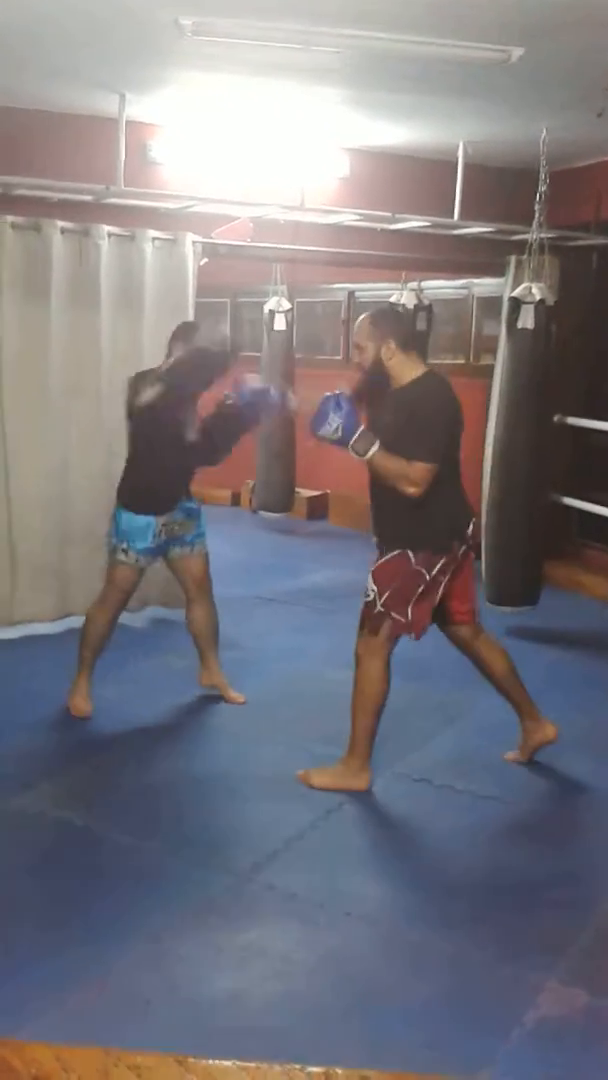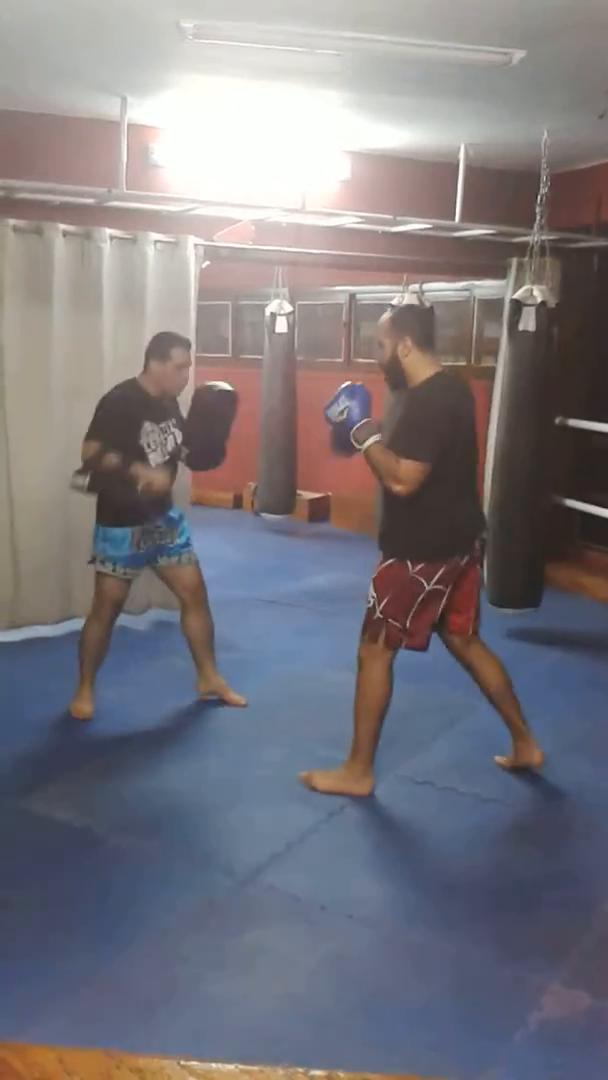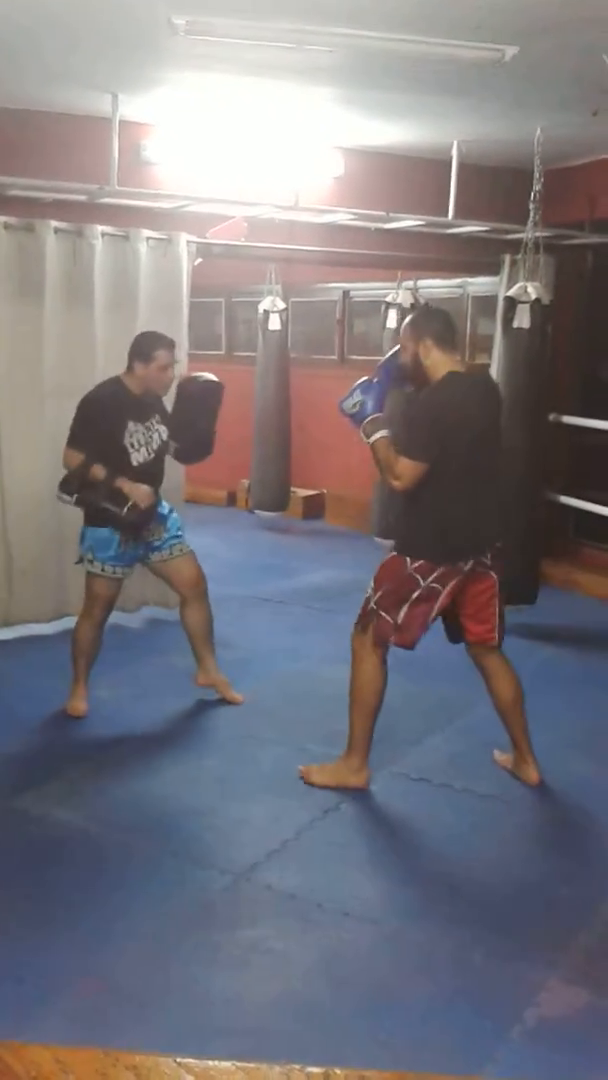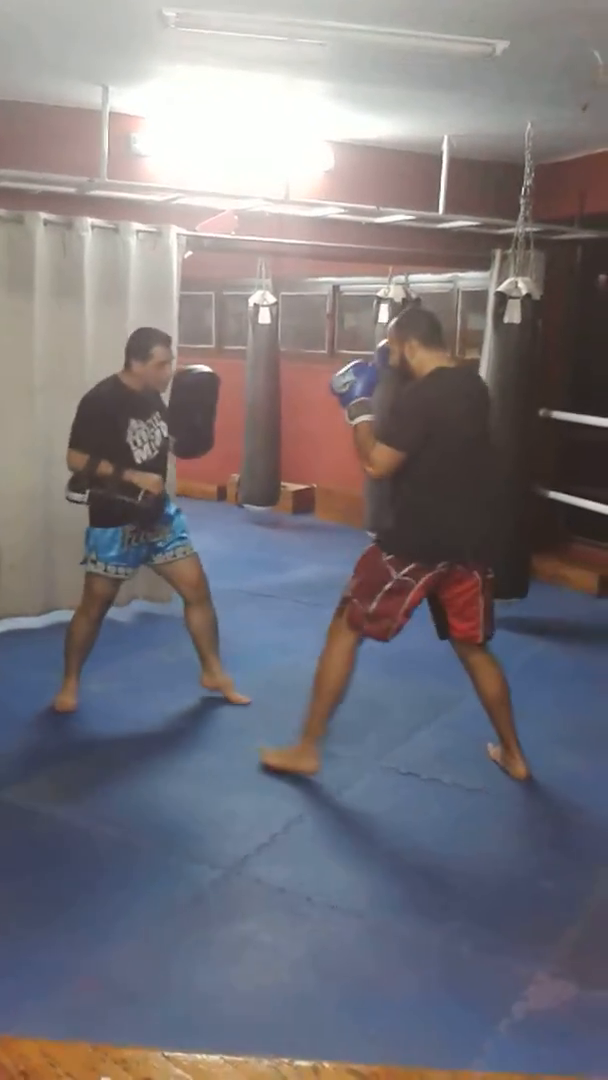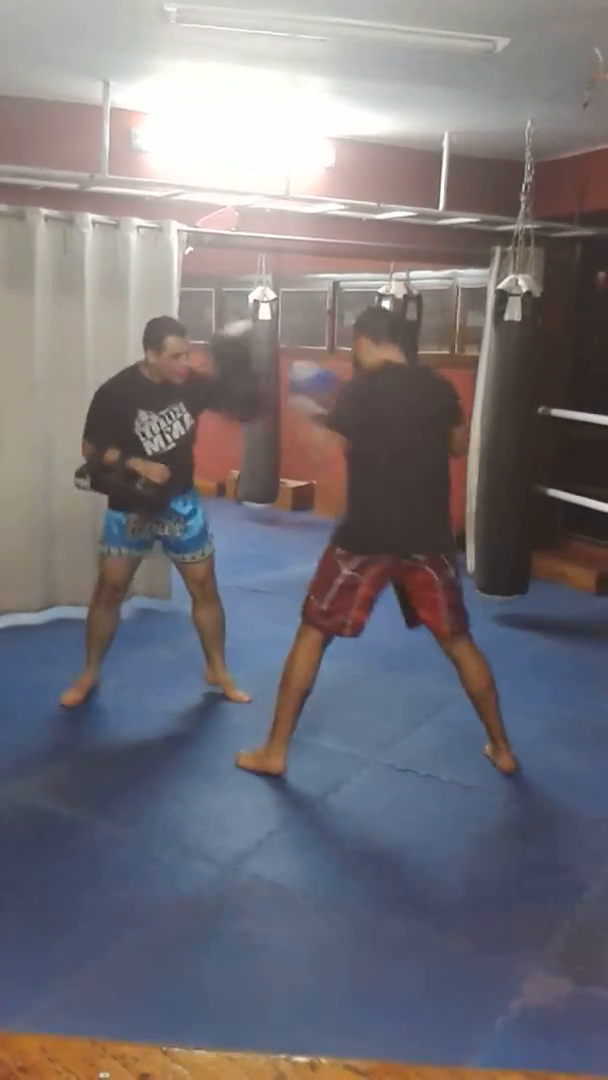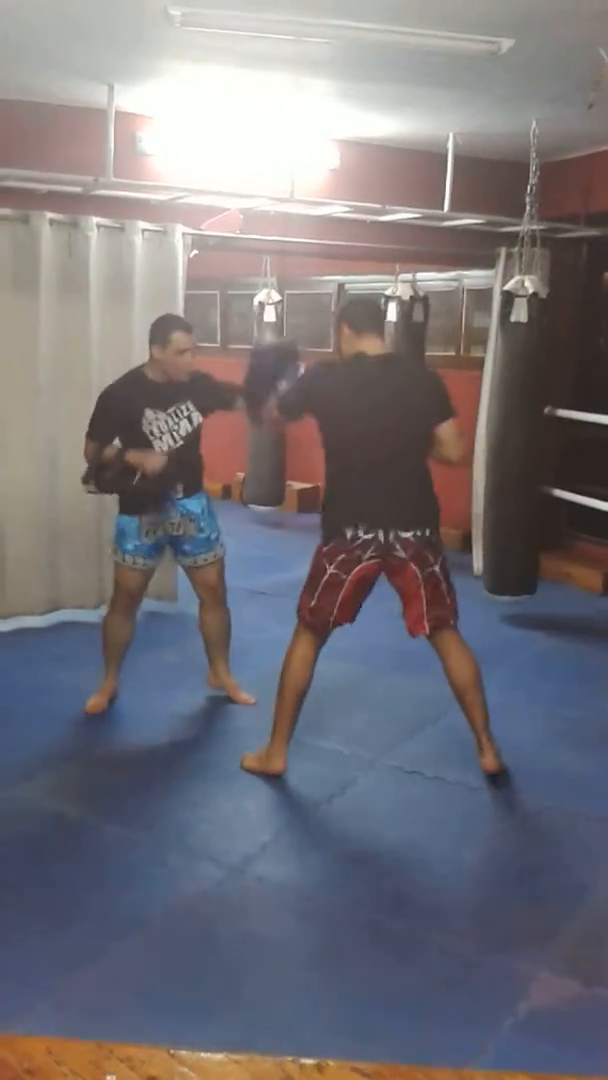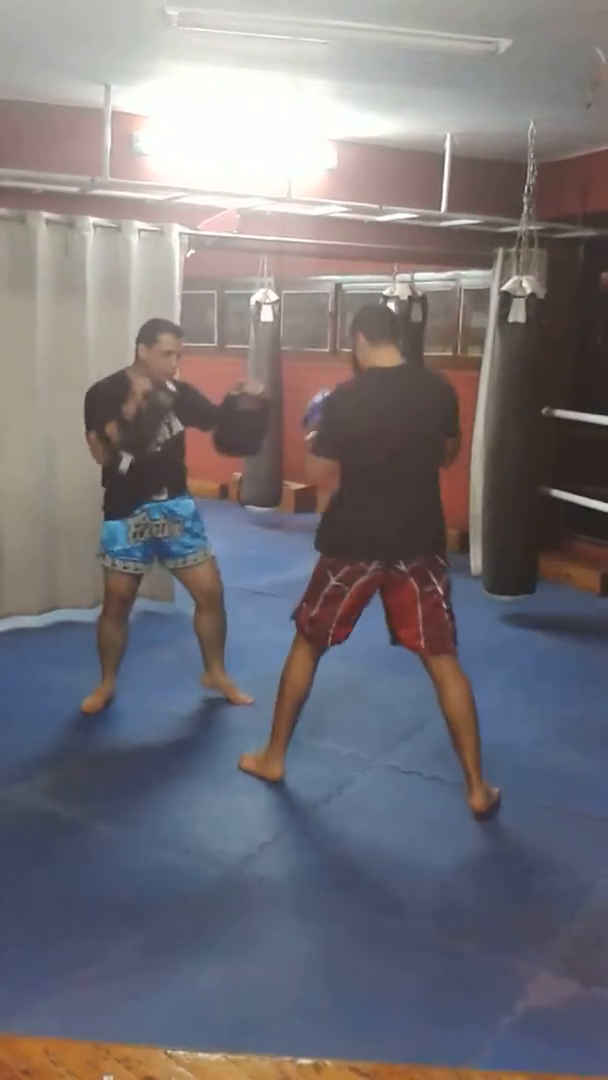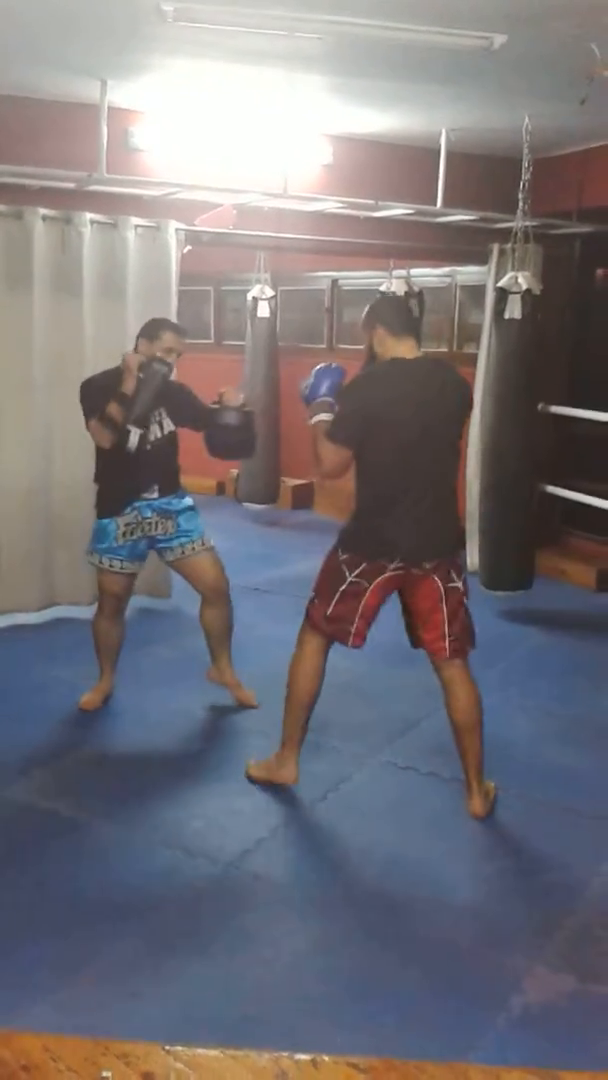
dt=0.2s
person 1, frame 1
left shoulder: (428, 400)
right shoulder: (391, 388)
left elbow: (413, 482)
right elbow: (371, 414)
left wrist: (358, 439)
left hip: (422, 545)
right hip: (442, 537)
left knee: (372, 646)
right knee: (466, 632)
left ankle: (355, 767)
right ankle: (534, 723)
person 1, frame 2
left shoulder: (431, 402)
right shoulder: (447, 388)
left elbow: (402, 480)
left wrist: (361, 429)
right wrist: (363, 428)
left hip: (425, 550)
right hip: (454, 541)
left knee: (374, 651)
right knee: (464, 642)
left ankle: (357, 772)
right ankle: (524, 743)
person 1, frame 3
left shoulder: (433, 402)
right shoulder: (483, 388)
left elbow: (401, 476)
left wrist: (371, 422)
right wrist: (402, 401)
left hip: (431, 549)
right hip: (479, 545)
left knee: (367, 642)
right knee: (487, 651)
left ankle: (353, 765)
right ankle: (524, 760)
person 1, frame 4
left shoulder: (418, 397)
right shoulder: (472, 387)
left elbow: (376, 464)
left wrist: (357, 406)
right wrist: (386, 398)
left hip: (415, 544)
right hip: (470, 543)
left knee: (344, 630)
right knee: (474, 648)
left ankle: (305, 750)
right ankle: (513, 754)
person 1, frame 5
left shoulder: (370, 392)
right shoulder: (438, 387)
right elbow: (458, 445)
left hip: (367, 539)
right hip: (428, 536)
left knee: (312, 633)
right knee: (456, 640)
left ankle: (274, 751)
right ankle: (502, 748)
person 1, frame 6
left shoulder: (325, 379)
right shoulder: (424, 380)
left elbow: (274, 416)
right elbow: (454, 453)
left wrist: (295, 388)
left hip: (350, 533)
right hip: (414, 530)
left knee: (308, 634)
right knee: (445, 636)
left ankle: (275, 752)
right ankle: (487, 749)
person 1, frame 7
left shoulder: (347, 398)
right shoulder: (439, 391)
left elbow: (322, 477)
left wrist: (317, 431)
left hip: (353, 545)
right hip: (418, 546)
left knee: (307, 644)
right knee: (442, 660)
left ankle: (273, 756)
right ankle: (477, 788)
person 1, frame 8
left shoulder: (365, 387)
right shoulder: (454, 384)
left elbow: (330, 465)
left wrist: (320, 408)
left hip: (373, 543)
right hip: (436, 543)
left knee: (314, 636)
right knee: (452, 664)
left ankle: (285, 760)
right ankle: (476, 790)
person 2, frame 1
left shoulder: (184, 393)
right shoulder: (148, 383)
left elbow: (202, 447)
right elbow: (148, 399)
left wrist: (226, 417)
left hip: (181, 506)
right hip: (141, 510)
left knee: (200, 589)
right knee: (115, 596)
left ankle: (211, 672)
right ankle: (81, 681)
person 2, frame 2
left shoulder: (169, 404)
right shoulder: (120, 401)
right elbow: (91, 453)
right wrist: (140, 472)
left hip: (164, 517)
right hip: (122, 521)
left knee: (195, 596)
right knee: (107, 608)
left ankle: (209, 677)
right ankle: (85, 690)
person 2, frame 3
left shoulder: (153, 400)
right shoulder: (101, 402)
left elbow: (167, 446)
right elbow: (73, 459)
right wrist: (123, 486)
left hip: (155, 513)
right hip: (111, 520)
left knee: (195, 587)
right knee: (97, 607)
left ankle: (209, 672)
right ankle: (79, 688)
person 2, frame 4
left shoulder: (151, 397)
right shoulder: (100, 402)
right elbow: (77, 461)
right wrist: (133, 476)
left hip: (160, 512)
right hip: (115, 520)
left knee: (197, 591)
right knee: (94, 606)
left ankle: (214, 673)
right ankle: (70, 682)
person 2, frame 5
left shoulder: (189, 383)
right shoulder: (115, 393)
left elbow: (242, 406)
right elbow: (91, 449)
left wrist: (245, 387)
right wrist: (136, 464)
left hip: (181, 503)
right hip: (132, 509)
left knee: (206, 589)
right knee: (109, 592)
left ankle: (218, 671)
right ankle: (89, 674)
person 2, frame 6
left shoulder: (197, 383)
right shoulder: (120, 394)
right elbow: (93, 450)
right wrist: (135, 457)
left hip: (192, 505)
right hip: (142, 510)
left knee: (214, 593)
right knee: (125, 599)
left ankle: (221, 674)
right ankle: (109, 683)
person 2, frame 7
left shoulder: (180, 393)
right shoulder: (104, 393)
left elbow: (223, 422)
right elbow: (101, 451)
right wrist: (133, 406)
left hip: (177, 508)
right hip: (127, 514)
left knee: (211, 594)
right knee: (116, 604)
left ankle: (216, 674)
right ankle: (107, 684)
person 2, frame 8
left shoulder: (173, 392)
right shoulder: (98, 387)
left elbow: (213, 425)
right elbow: (104, 438)
left wrist: (231, 407)
right wrist: (129, 385)
left hip: (171, 505)
right hip: (120, 512)
left knee: (216, 586)
right knee: (111, 602)
left ankle: (223, 668)
right ankle: (105, 681)
